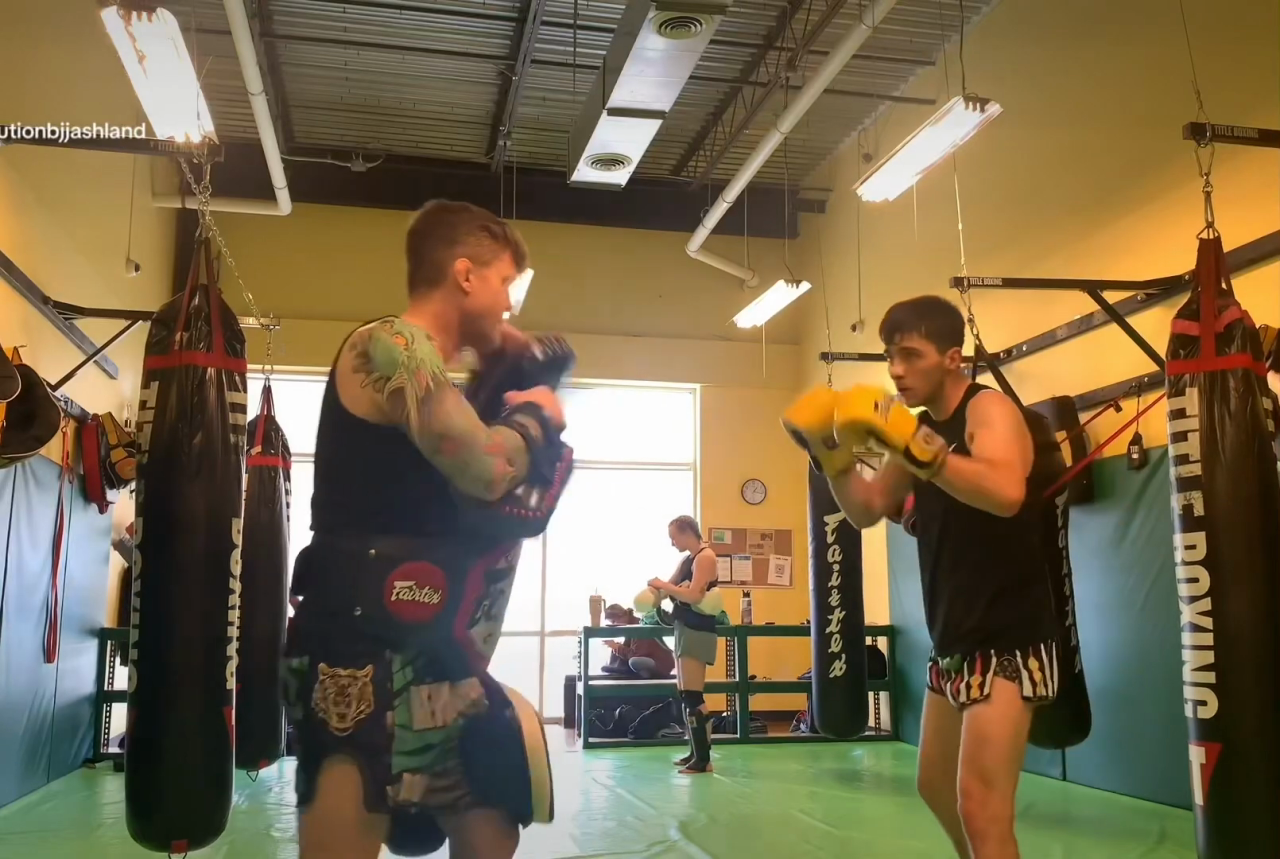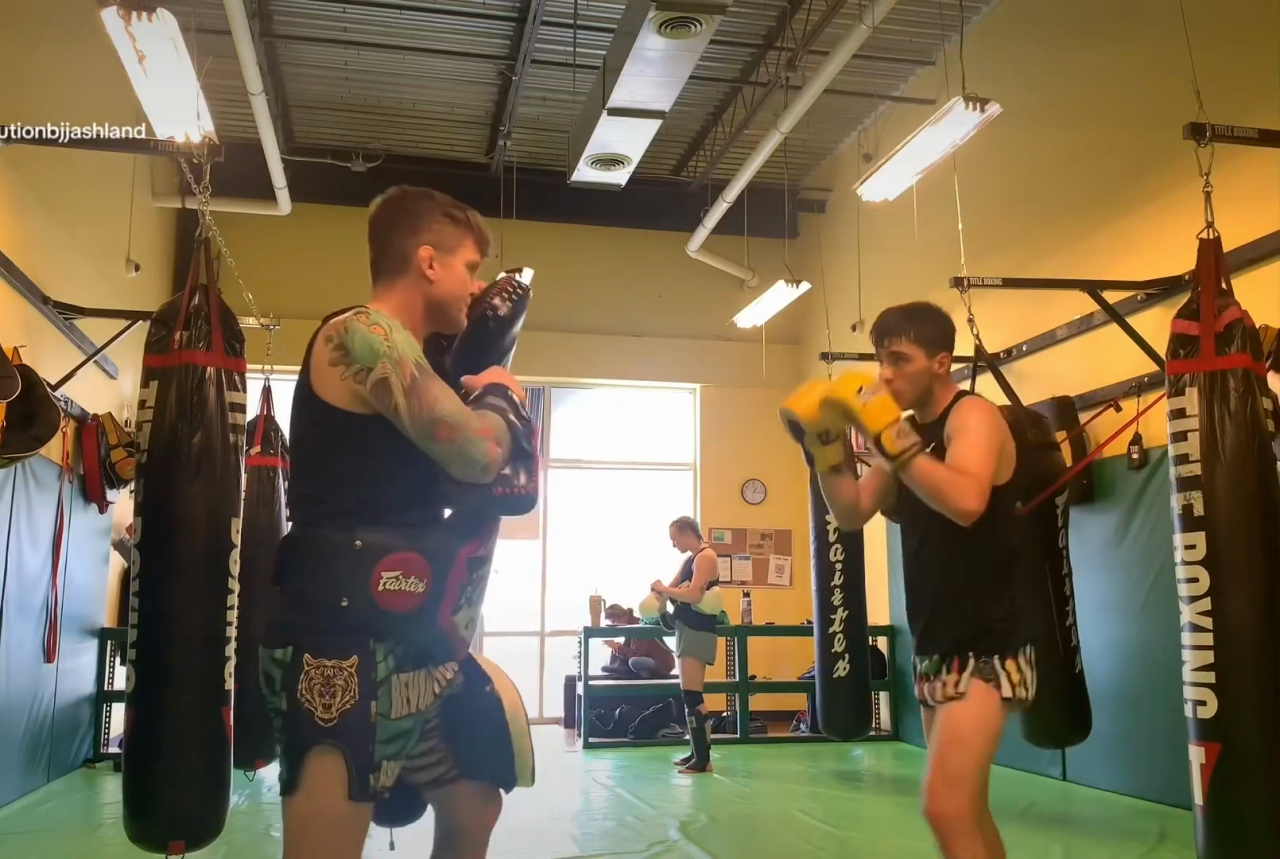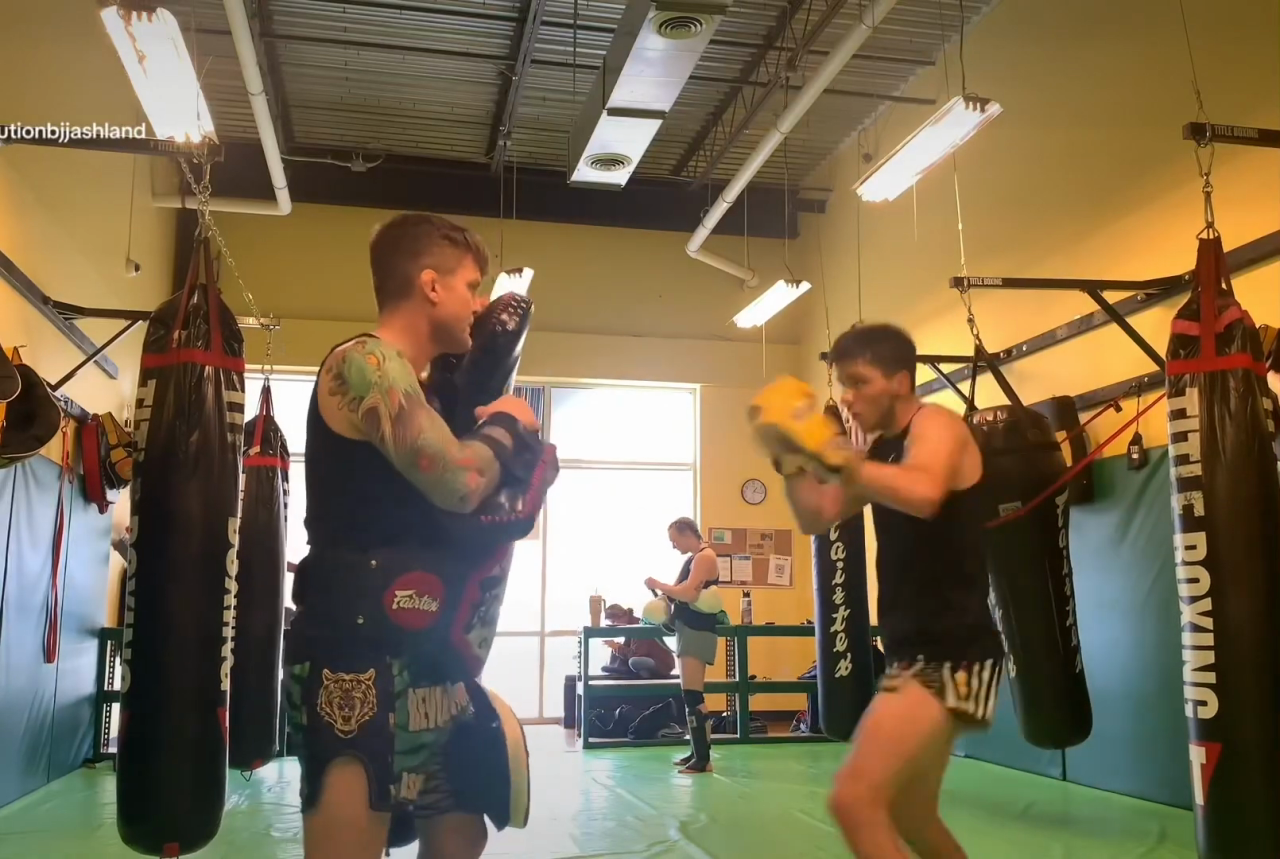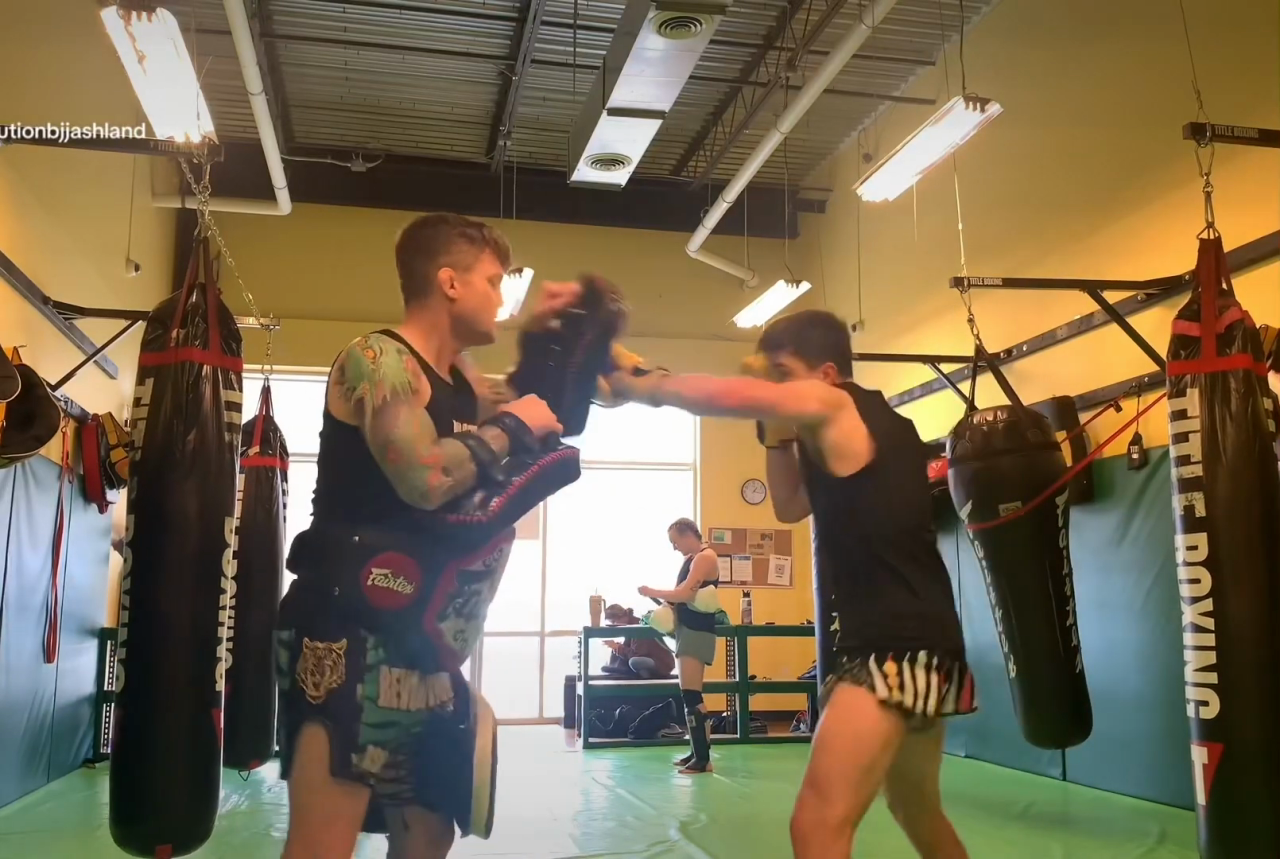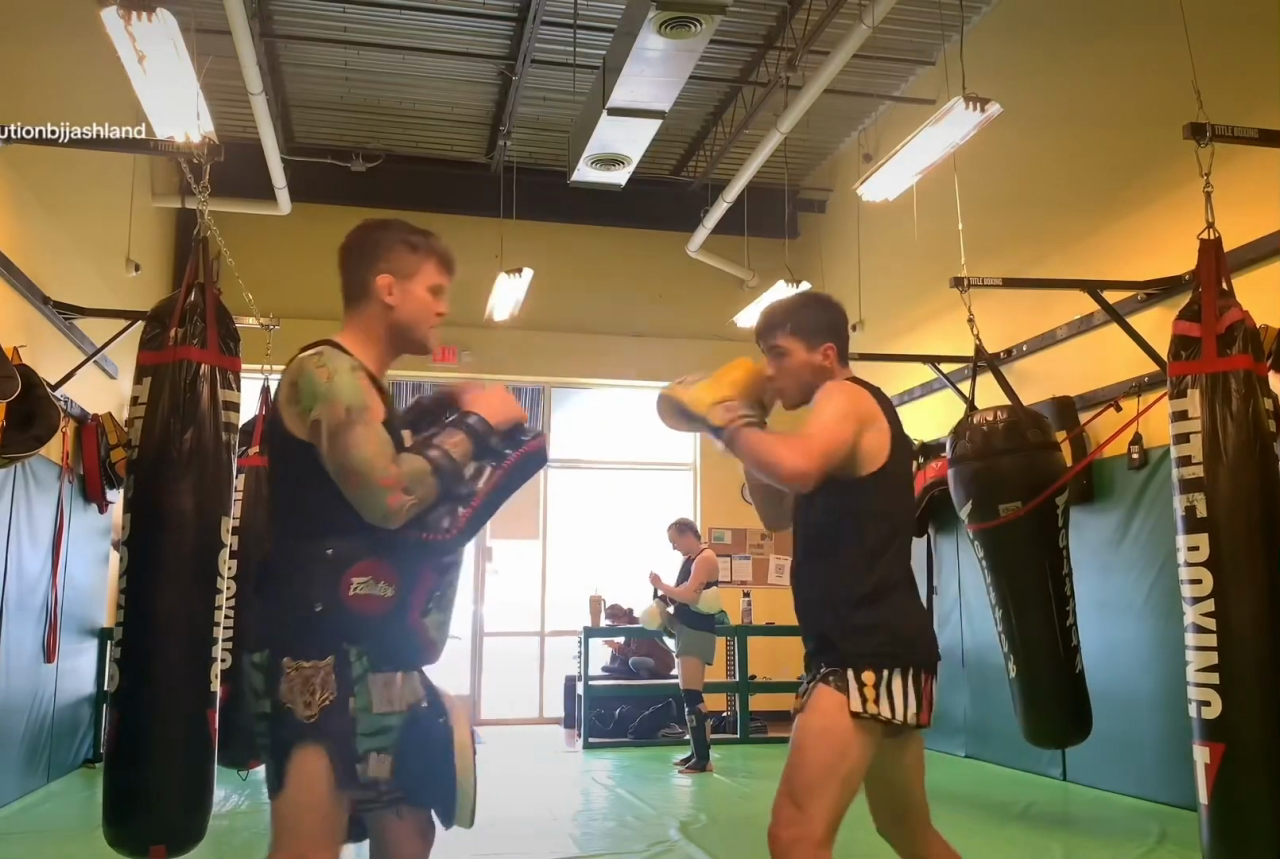
dt=0.2s
person 1, frame 1
left shoulder: (426, 370)
right shoulder: (391, 345)
left elbow: (462, 497)
right elbow: (489, 473)
right wrist: (535, 413)
left hip: (430, 653)
right hip: (365, 653)
person 1, frame 2
left shoulder: (394, 351)
right shoulder: (362, 333)
right elbow: (477, 454)
left wrist: (476, 370)
right wrist: (500, 392)
left hip: (400, 637)
right hip: (343, 639)
person 1, frame 3
left shoulder: (403, 379)
right shoulder: (364, 364)
right elbow: (460, 483)
right wrist: (508, 422)
left hip: (419, 656)
right hip: (363, 658)
person 1, frame 4
left shoulder: (452, 380)
right shoulder: (376, 359)
right elbow: (427, 481)
right wrist: (514, 425)
left hip: (411, 643)
right hip: (352, 636)
person 1, frame 5
left shoulder: (366, 383)
right shoulder: (324, 372)
right elbow: (389, 499)
left wrist: (465, 414)
right wrist: (474, 424)
left hip: (371, 650)
right hip: (321, 651)
person 2, frame 1
left shoulder: (989, 409)
right shoulder: (921, 429)
left elbow: (1006, 493)
right elbow: (866, 511)
left wrist: (910, 440)
right wrist: (830, 451)
left hip: (1006, 641)
right hip: (955, 643)
left knee: (979, 807)
right knee: (937, 788)
person 2, frame 2
left shoulder: (974, 416)
right shoulder: (912, 431)
left elbow: (967, 502)
right elbow: (852, 513)
left wrist: (885, 433)
right wrist: (823, 443)
left hip: (985, 645)
right hip: (938, 646)
left knee: (949, 806)
right knee: (955, 803)
person 2, frame 3
left shoulder: (936, 426)
right shoulder: (882, 448)
left elbow: (918, 493)
right elbow: (818, 518)
left wrist: (831, 450)
right wrist: (792, 453)
left hip: (949, 653)
right hip: (916, 653)
left knee: (855, 802)
person 2, frame 4
left shoulder: (823, 403)
right shoulder: (886, 424)
left elbow: (726, 395)
right elbow: (791, 507)
left wrist: (641, 382)
right wrist: (776, 432)
left hip: (892, 647)
right hip: (921, 642)
right knee: (917, 814)
person 2, frame 5
left shoulder: (843, 399)
right shoulder: (855, 418)
left elbow: (795, 466)
right elbow: (778, 516)
left wrist: (728, 419)
right wrist: (740, 436)
left hip: (864, 655)
right hip: (882, 650)
person 3, frame 1
left shoulder: (705, 557)
right shoulder: (687, 560)
left elbow: (695, 595)
right elbow: (672, 587)
left wrist: (664, 586)
right wrist: (658, 588)
left hip: (698, 633)
right hip: (684, 631)
left knee: (693, 696)
right knee: (686, 695)
left ankle: (704, 760)
right ankle: (696, 752)
person 3, frame 2
left shoulder: (706, 557)
right shoulder: (690, 560)
left elbow: (694, 595)
right elbow: (673, 589)
left wrist: (664, 589)
right wrist: (660, 591)
left hip: (698, 633)
right hip: (686, 631)
left knee: (692, 696)
right knee: (689, 696)
left ankle: (704, 759)
right ankle: (697, 752)
person 3, frame 3
left shoulder: (705, 557)
right shoulder: (692, 559)
left elbow: (689, 593)
right elbow: (678, 590)
left wrist: (658, 585)
right wrist: (660, 590)
left hip: (698, 632)
right hip: (687, 630)
left knee: (693, 695)
right knee: (690, 695)
left ankle: (704, 759)
right ankle: (697, 752)
person 3, frame 4
left shoulder: (705, 557)
right shoulder: (692, 559)
left elbow: (684, 594)
right elbow: (680, 594)
left wrist: (651, 592)
right wrist: (662, 600)
left hip: (697, 632)
right hip: (686, 630)
left knee: (692, 695)
right knee: (689, 695)
left ankle: (703, 759)
right ankle: (697, 752)
person 3, frame 5
left shoulder: (705, 559)
right shoulder: (690, 560)
left elbow: (689, 595)
right elbow: (679, 594)
left wrist: (660, 585)
right wrist: (663, 596)
left hip: (697, 632)
right hip: (685, 630)
left knee: (692, 695)
right knee: (688, 695)
left ankle: (704, 758)
right ankle: (696, 752)
